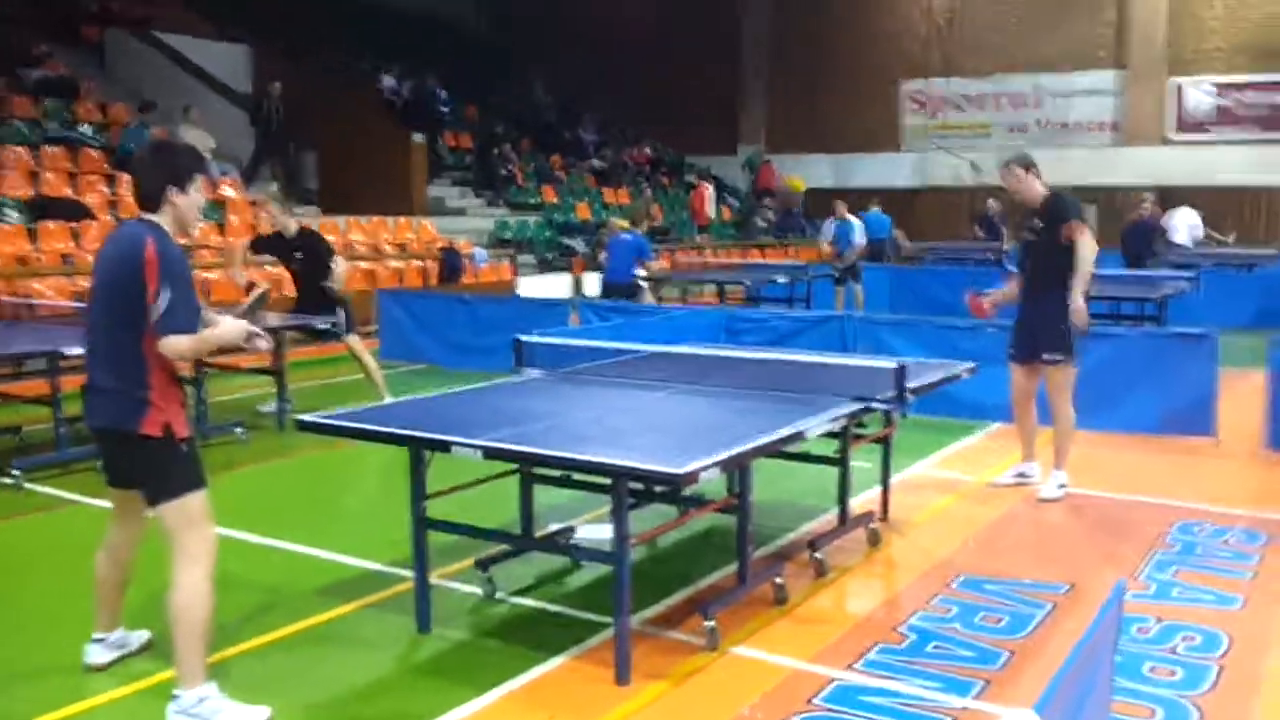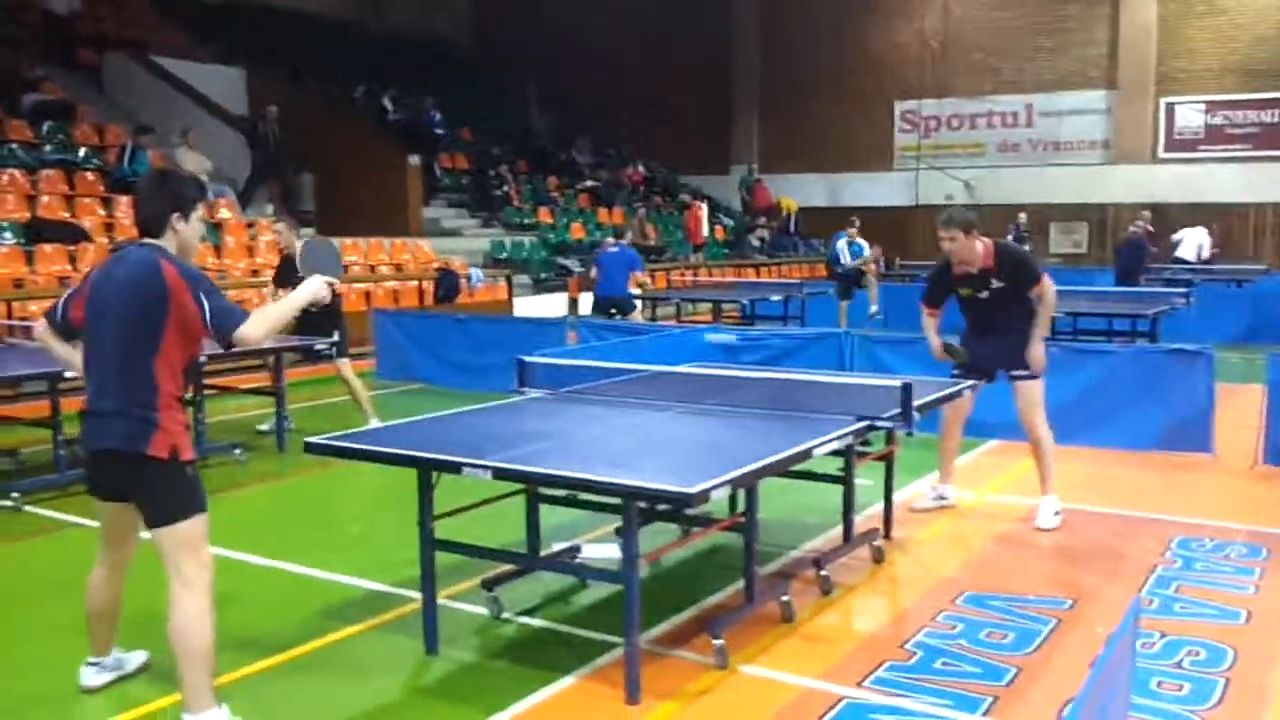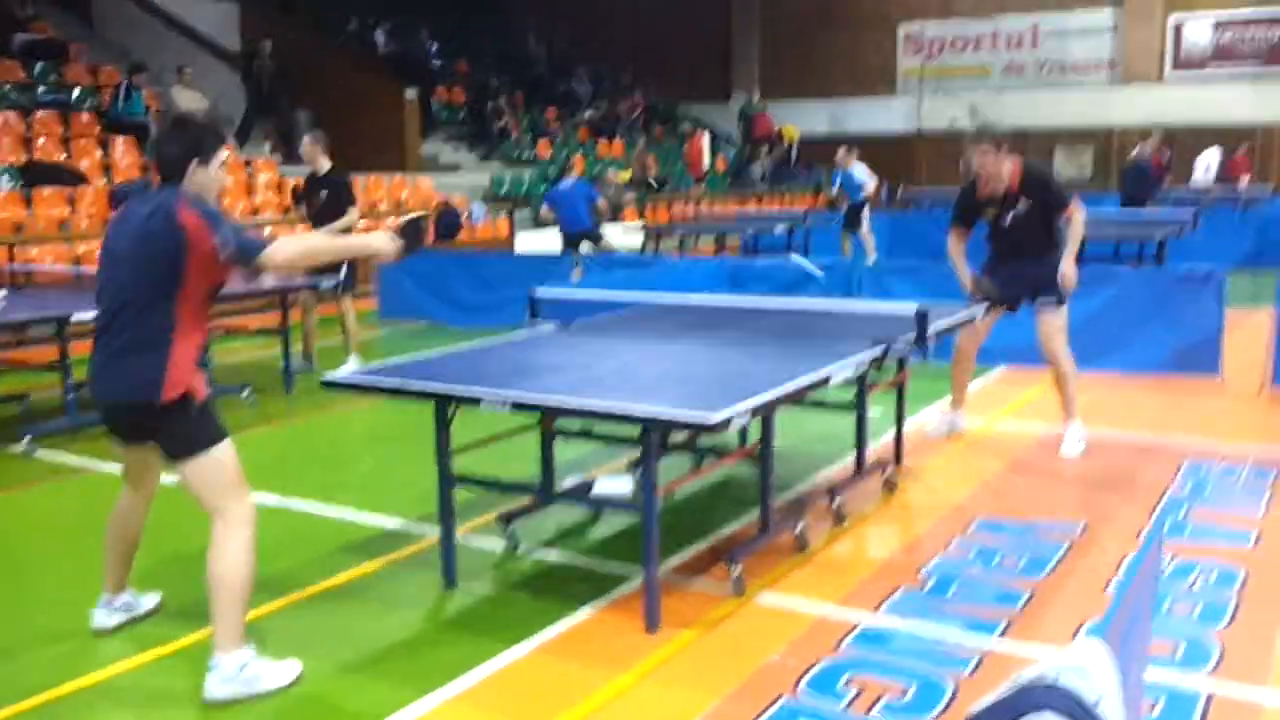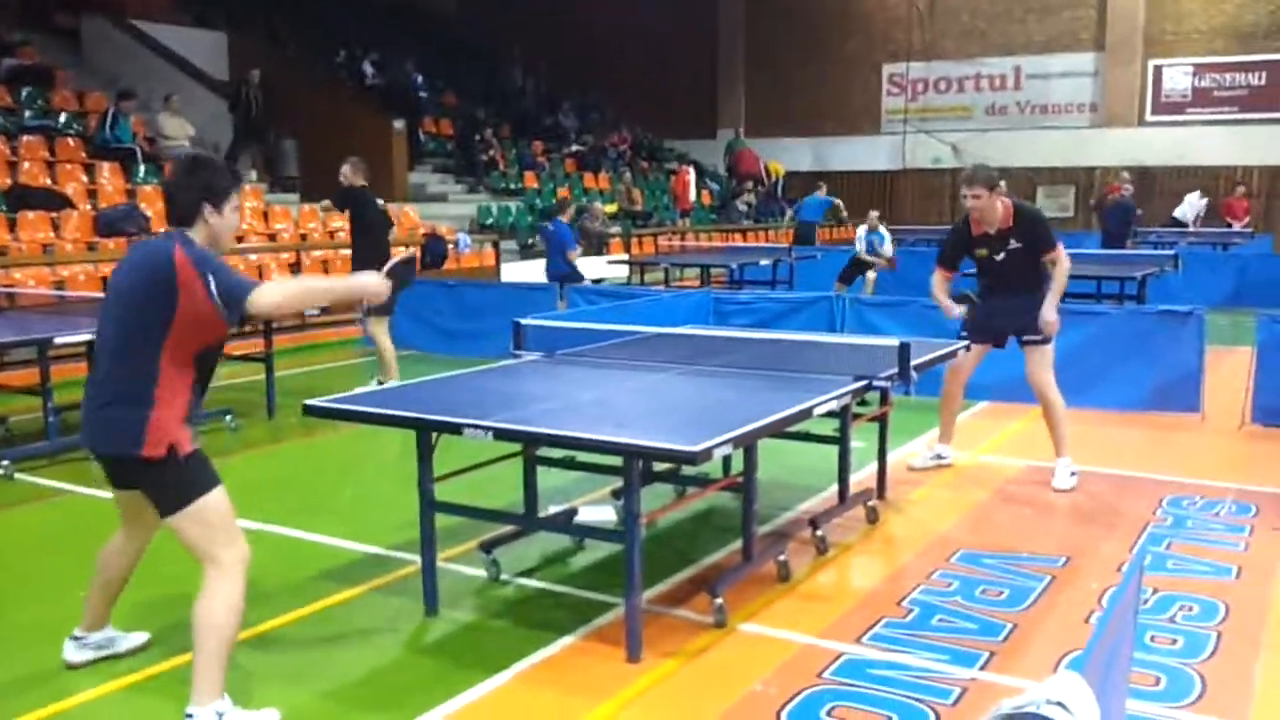
dt=1s
person 1, frame 1
left shoulder: (120, 241)
right shoulder: (162, 252)
right elbow: (176, 346)
left wrist: (218, 326)
right wrist: (224, 333)
left hip: (110, 407)
right hip: (149, 415)
left knee: (125, 521)
right knee: (196, 546)
left ankle: (105, 637)
person 1, frame 2
left shoulder: (106, 272)
right shoulder: (174, 274)
left elbow: (48, 331)
right elbow: (247, 332)
right wrist: (302, 296)
left hip: (103, 433)
right hip: (152, 440)
left knee: (113, 551)
right knee: (192, 575)
left ankle: (100, 659)
person 1, frame 3
left shoulder: (131, 212)
right shoulder: (189, 218)
right elbow: (275, 257)
right wrist: (368, 243)
left hip: (111, 378)
right hip: (163, 385)
left knee: (140, 484)
right knee: (233, 510)
left ankle: (113, 600)
right ankle: (230, 665)
person 1, frame 4
left shoulder: (146, 255)
right shoulder: (186, 261)
left elbow: (127, 330)
right elbow: (262, 299)
right wrist: (356, 286)
left hip: (106, 421)
right hip: (151, 432)
left knee: (137, 527)
right knee: (228, 557)
left ankle: (89, 635)
person 2, frame 1
left shoulder: (1059, 204)
right shoulder: (1031, 222)
left elbow: (1086, 243)
left wrist: (1077, 294)
right wrist: (994, 299)
left hip: (1059, 309)
right hip: (1030, 310)
left knee: (1058, 397)
right knee: (1021, 395)
left ankle: (1059, 474)
right ankle: (1028, 465)
person 2, frame 2
left shoulder: (1010, 256)
right shoulder: (943, 272)
left elbow: (1047, 293)
right elbow: (929, 312)
left wrist: (1037, 342)
right wrist: (934, 341)
left hip: (1019, 338)
right hip: (977, 340)
left knee: (1033, 419)
right knee: (952, 413)
left ankle: (1049, 499)
right ankle: (944, 488)
person 2, frame 3
left shoulder: (1036, 179)
right shoulder: (971, 193)
left elbow: (1076, 216)
right elbow: (956, 235)
left wrist: (1068, 261)
right wrist: (963, 272)
left hip: (1044, 265)
right hip: (1001, 266)
left knee: (1054, 346)
right knee: (965, 339)
left ankle: (1073, 427)
right ankle: (954, 414)
person 2, frame 4
left shoulder: (1029, 218)
right shoulder: (961, 232)
left elbow: (1060, 263)
right elbow: (941, 275)
left wrist: (1050, 306)
right wrist: (946, 303)
left hip: (1031, 302)
right hip: (988, 303)
left knee: (1041, 381)
right knee: (953, 373)
left ankle: (1064, 462)
right ankle: (942, 449)
person 3, frame 1
left shoulder: (311, 239)
right shoulder: (274, 240)
left elbow: (339, 264)
right elbow: (244, 248)
left wrist: (337, 282)
right wrist: (237, 271)
left hip: (330, 301)
right hip: (305, 303)
left knee: (355, 348)
left ankle: (386, 398)
person 3, frame 2
right shoulder: (285, 262)
right elbow: (276, 287)
left hip: (329, 322)
right hip: (305, 323)
left knee: (344, 370)
left ankle: (373, 421)
right ankle: (282, 416)
person 3, frame 3
left shoulder: (339, 179)
right shoulder: (310, 180)
left elbow: (353, 217)
right elbow: (305, 213)
left wrist: (323, 231)
right wrist: (302, 210)
left knee: (344, 304)
right knee: (307, 301)
left ankle: (352, 358)
right ankle: (307, 357)
person 3, frame 4
left shoulder: (353, 193)
right shoulder: (377, 201)
left elbow: (325, 206)
right elbow: (390, 231)
left hip: (371, 271)
right hip: (382, 270)
left knee: (375, 329)
right knee: (381, 328)
left ankle: (394, 381)
right ankle: (382, 381)
